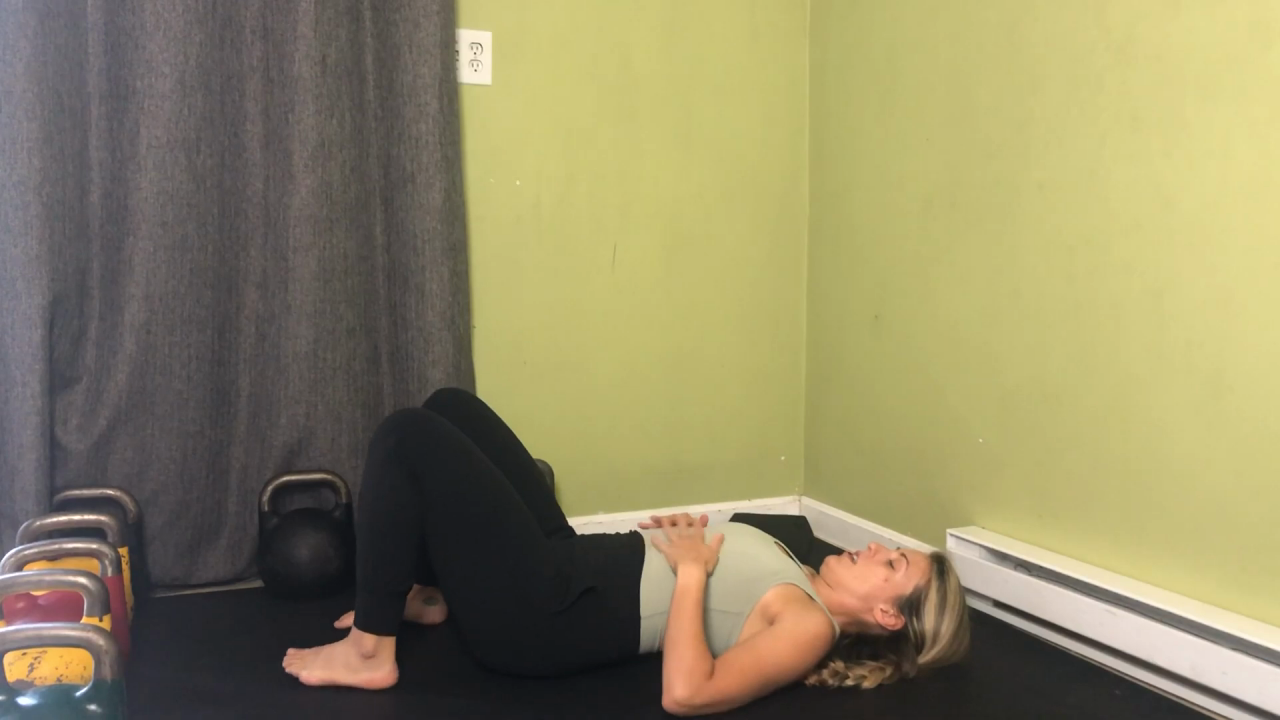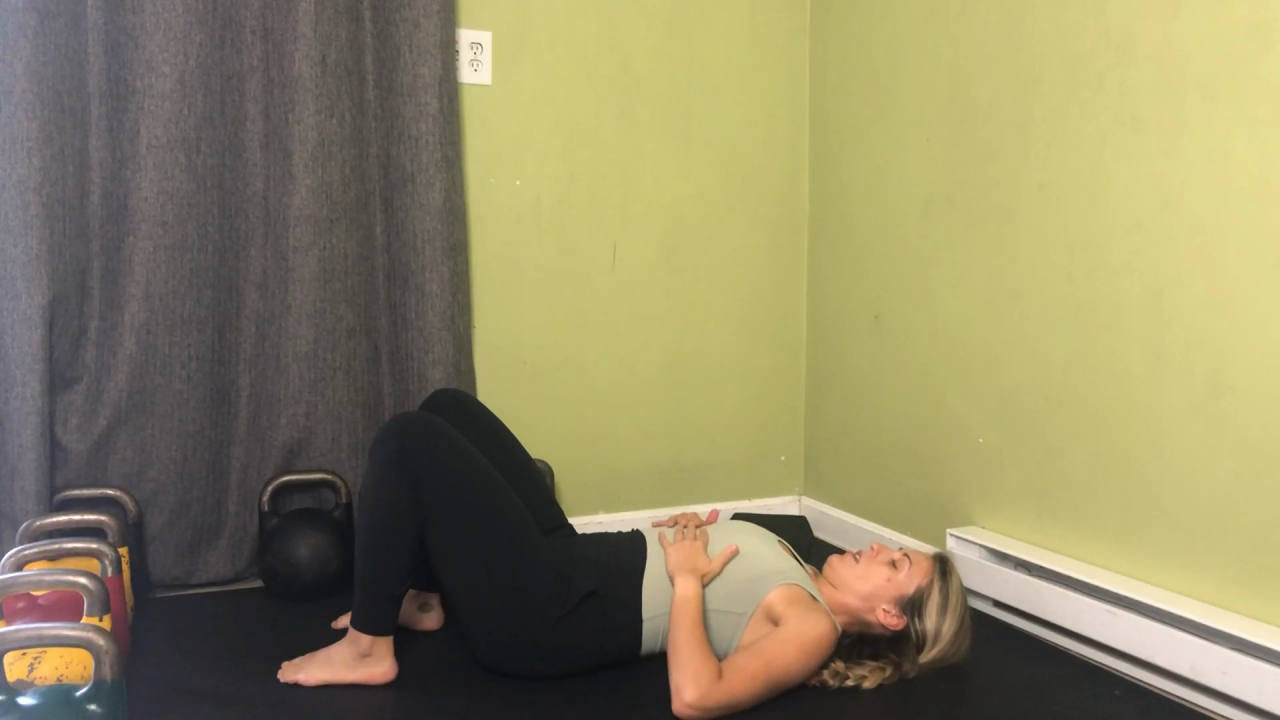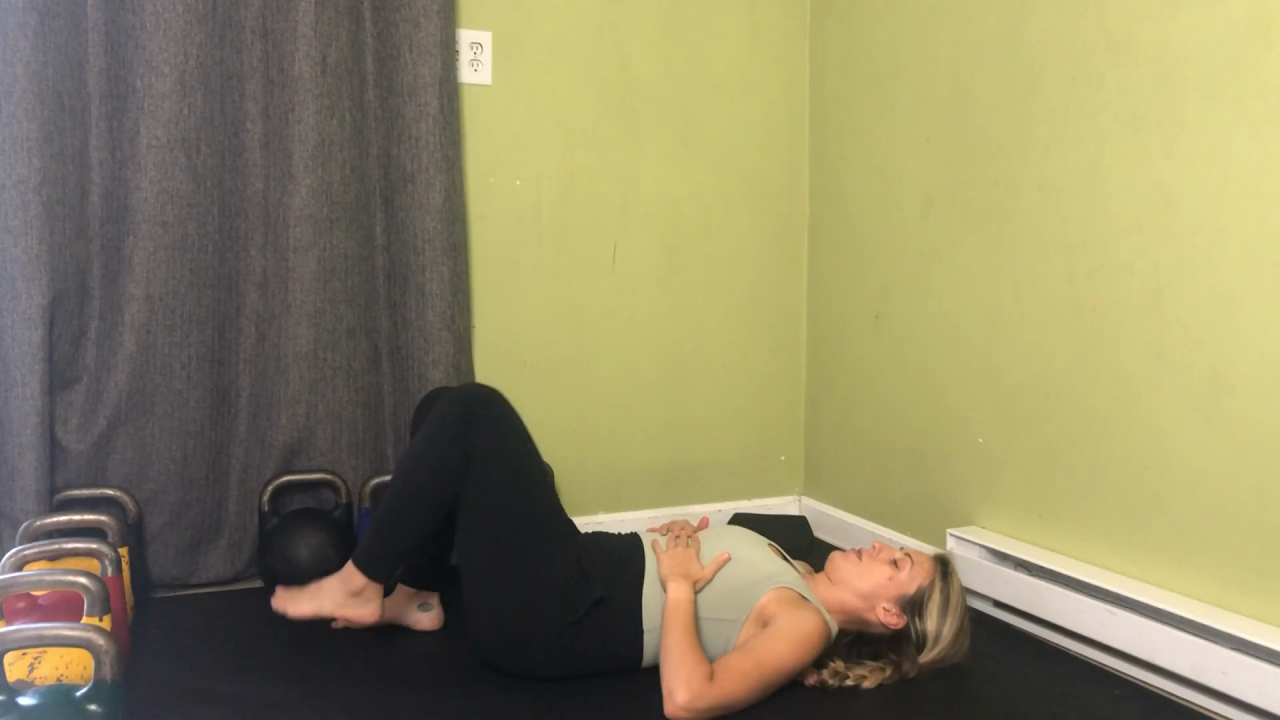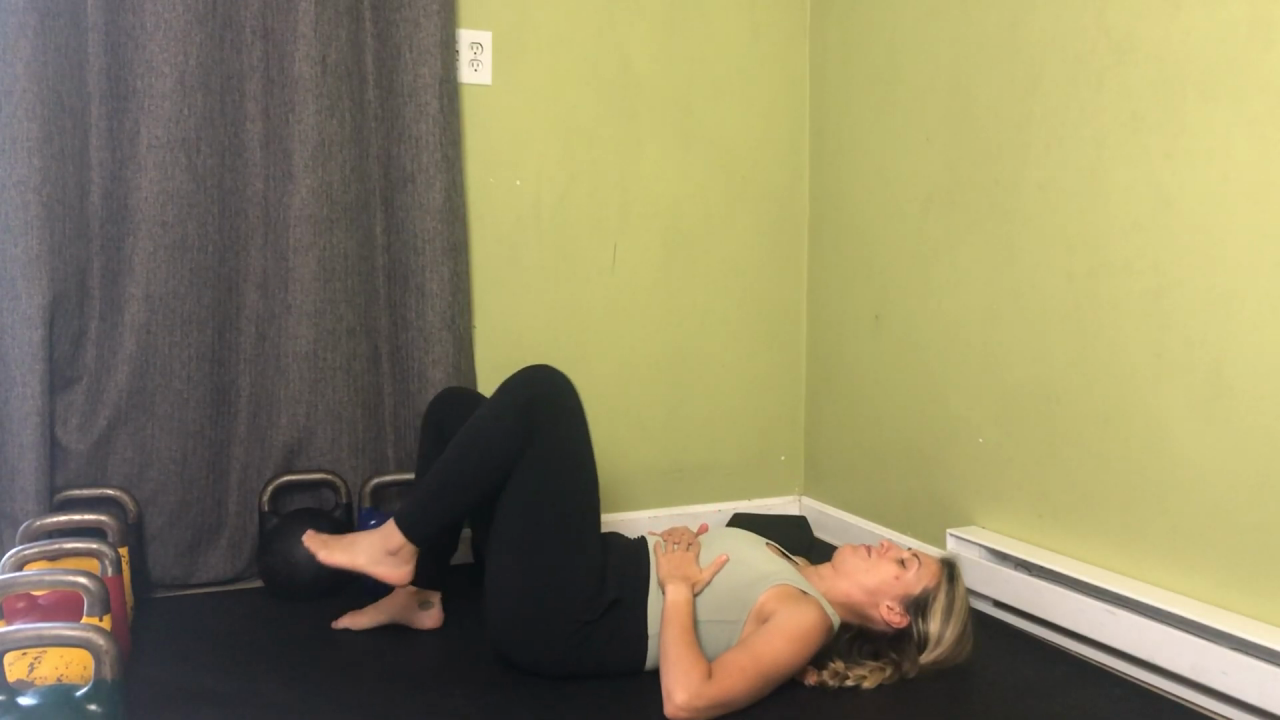
dt=0.3s
person 1, frame 1
left shoulder: (809, 628)
right shoulder: (799, 584)
left wrist: (690, 572)
right wrist: (682, 535)
left hip: (538, 615)
right hip: (566, 565)
left knee: (405, 437)
right knee: (448, 406)
left ankle: (369, 651)
right ankle: (424, 591)
person 1, frame 2
left shoulder: (813, 629)
right shoulder: (801, 580)
left wrist: (687, 579)
right wrist: (690, 533)
left hip: (539, 617)
right hip: (571, 562)
left knee: (405, 443)
right knee: (446, 408)
left ankle: (368, 647)
right ankle: (421, 597)
person 1, frame 3
left shoulder: (807, 626)
right shoulder: (797, 581)
left wrist: (678, 584)
right wrist: (684, 541)
left hip: (542, 620)
right hip: (590, 568)
left knee: (473, 410)
right knee: (445, 409)
left ankle: (359, 584)
right ankle: (415, 598)
person 1, frame 4
left shoulder: (807, 621)
right shoulder: (799, 577)
left wrist: (677, 586)
right wrist: (679, 547)
left hip: (554, 619)
right hip: (609, 570)
left knee: (540, 391)
right knee: (454, 408)
left ankle: (396, 546)
right ankle: (417, 597)
